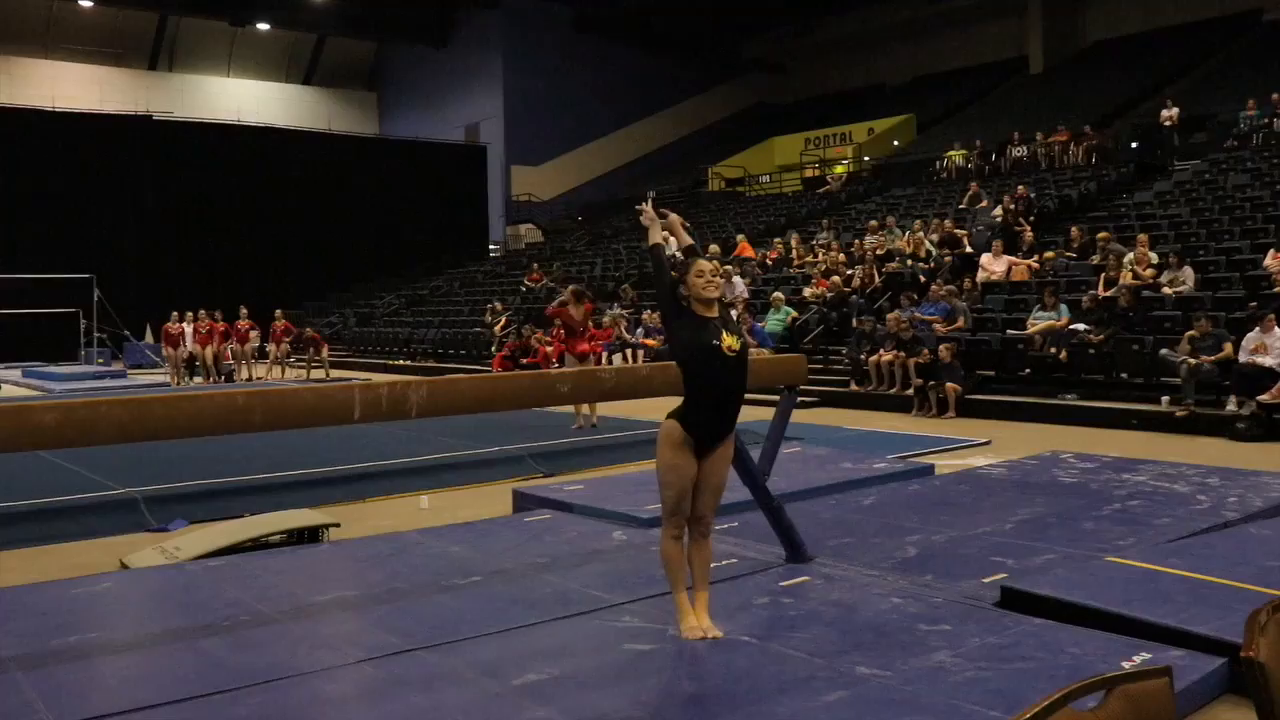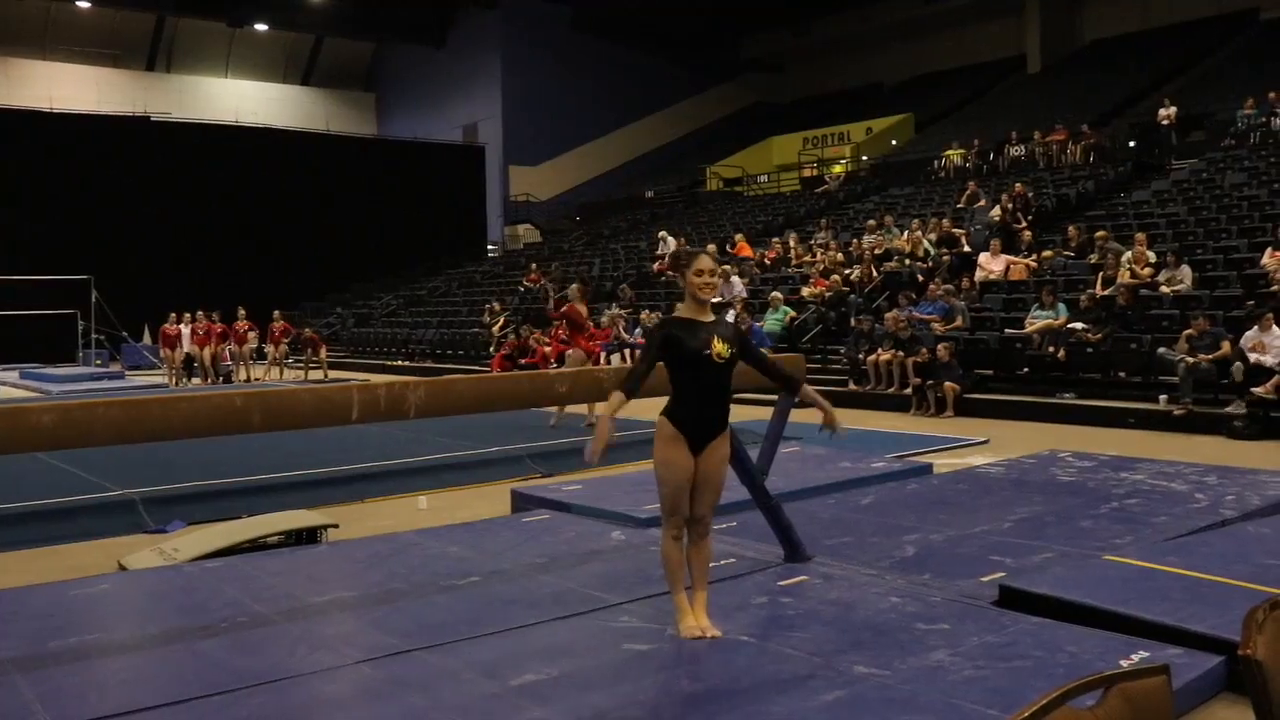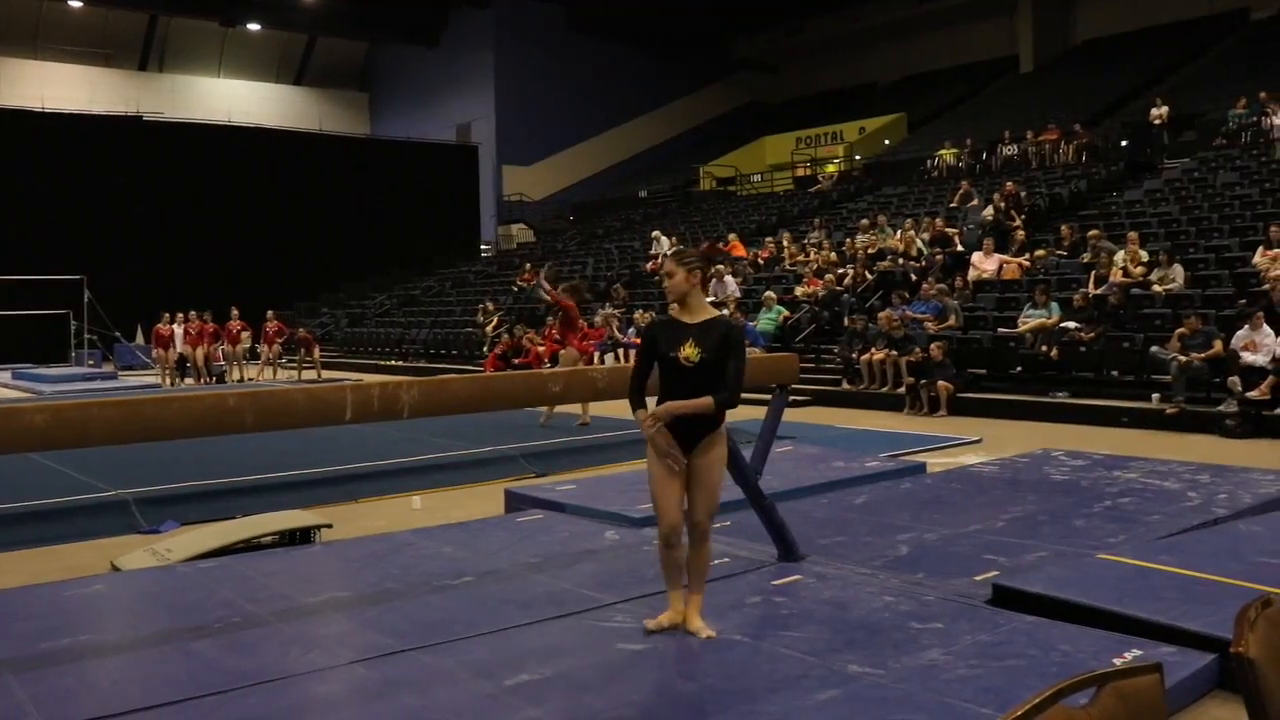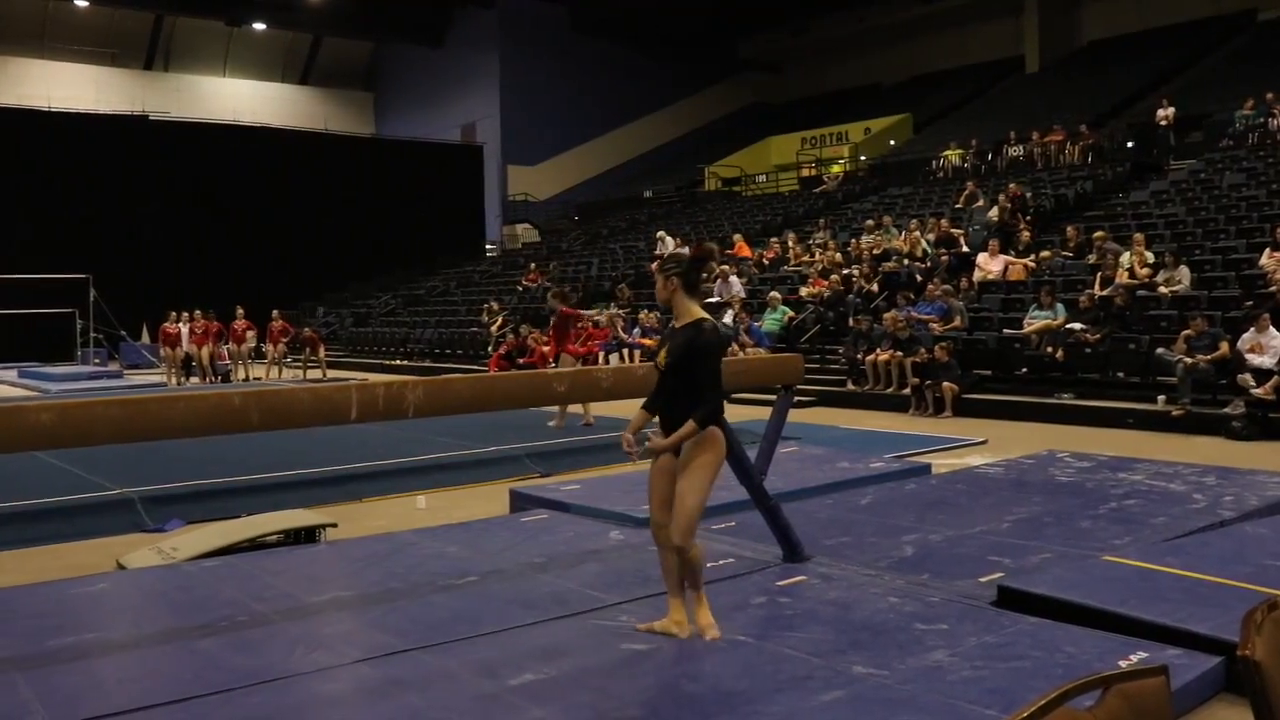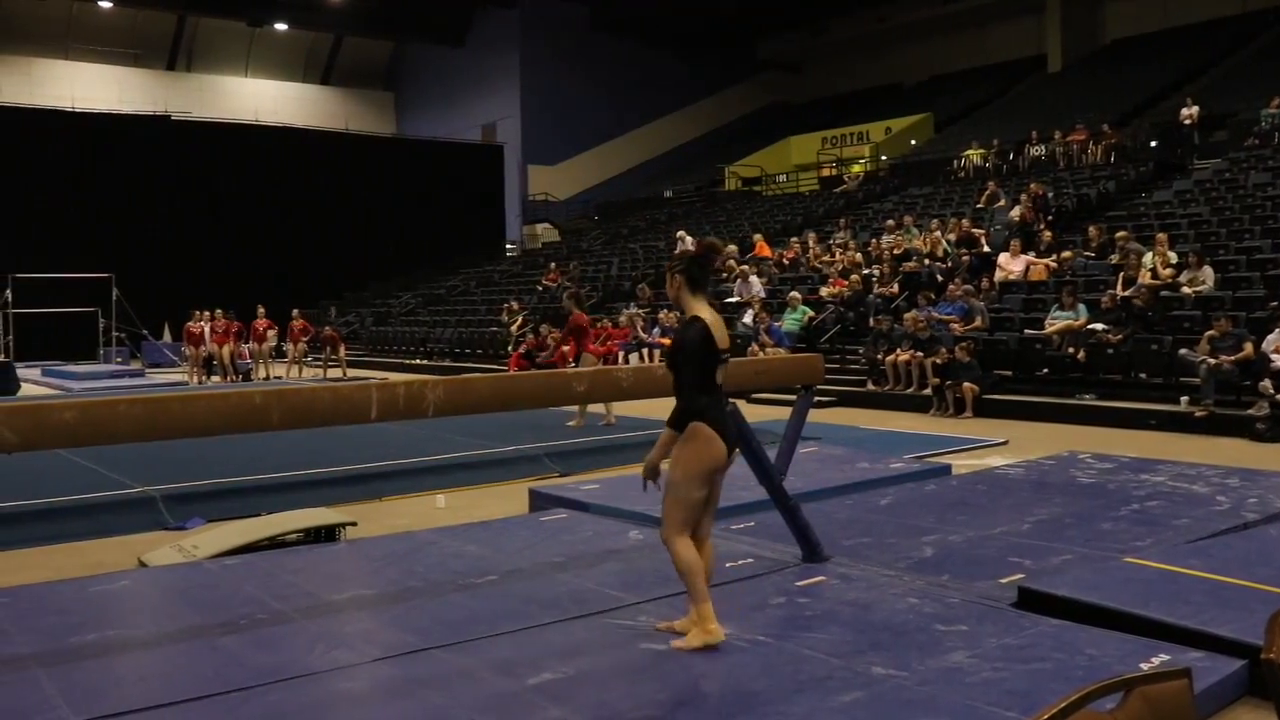
dt=0.3s
person 1, frame 1
left shoulder: (725, 317)
right shoulder: (681, 322)
left elbow: (701, 265)
right elbow: (662, 271)
left wrist: (679, 230)
right wrist: (653, 223)
left hip: (720, 437)
right hip: (684, 432)
left knee: (701, 526)
right knee: (675, 527)
left ankle: (701, 609)
right ankle: (684, 610)
person 1, frame 2
left shoulder: (729, 329)
right shoulder: (672, 329)
left elbow: (769, 370)
right elbow: (639, 372)
left wrist: (819, 403)
right wrist: (607, 417)
left hip: (715, 434)
right hip: (677, 432)
left knee: (700, 526)
right knee: (675, 525)
left ankle: (700, 608)
right ankle: (683, 610)
person 1, frame 3
left shoulder: (727, 329)
right shoulder: (658, 329)
left elbow: (731, 394)
right elbow: (637, 386)
left wrist: (681, 406)
right wrist: (648, 428)
left hip: (708, 437)
right hip: (668, 436)
left knee: (700, 527)
right knee: (670, 529)
left ankle: (694, 610)
right ankle: (675, 607)
person 1, frame 4
left shoulder: (705, 333)
right shoulder: (674, 331)
left elbow: (712, 406)
left wrist: (670, 443)
right wrist: (633, 427)
left hip: (701, 442)
right hip: (672, 443)
left knee: (681, 536)
right knee: (661, 530)
left ankle: (700, 605)
right ankle: (676, 616)
person 1, frame 5
left shoulder: (690, 331)
right shoulder: (714, 324)
left elbow: (686, 403)
left wrist: (655, 457)
left hip: (702, 436)
right hip: (722, 433)
left knee: (674, 533)
right knee: (698, 531)
left ankle: (708, 626)
right ankle: (696, 616)
